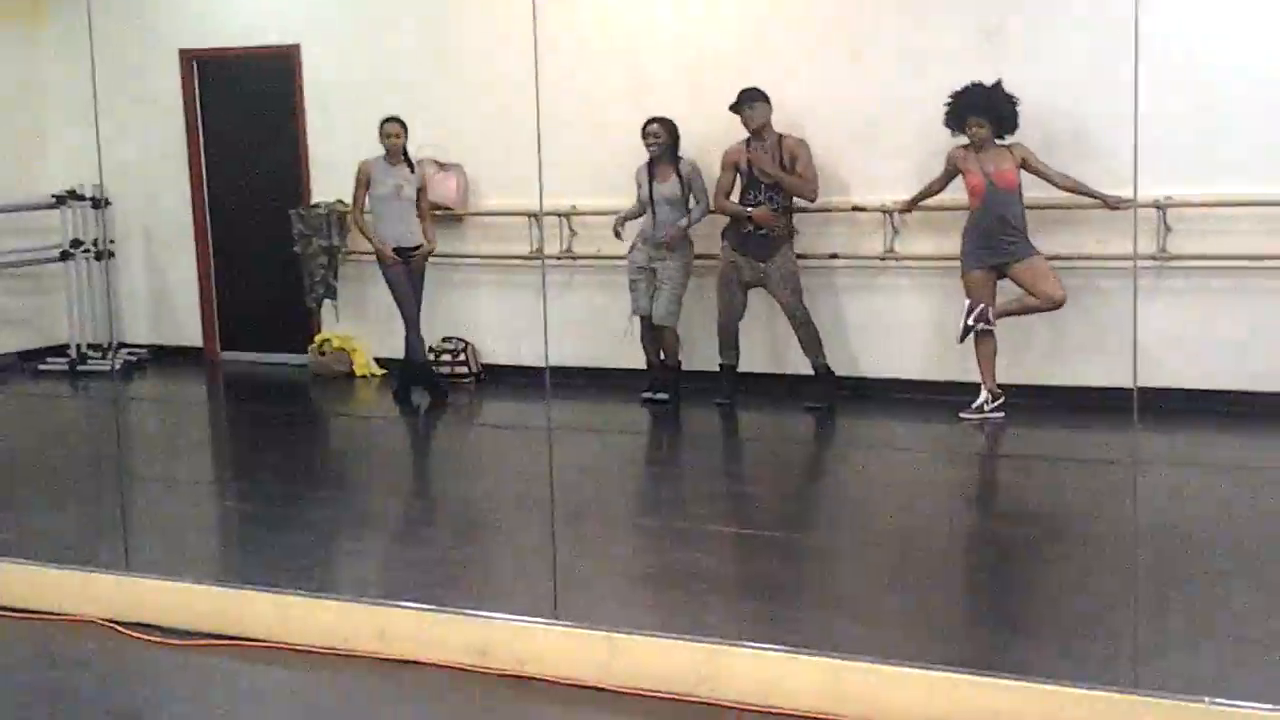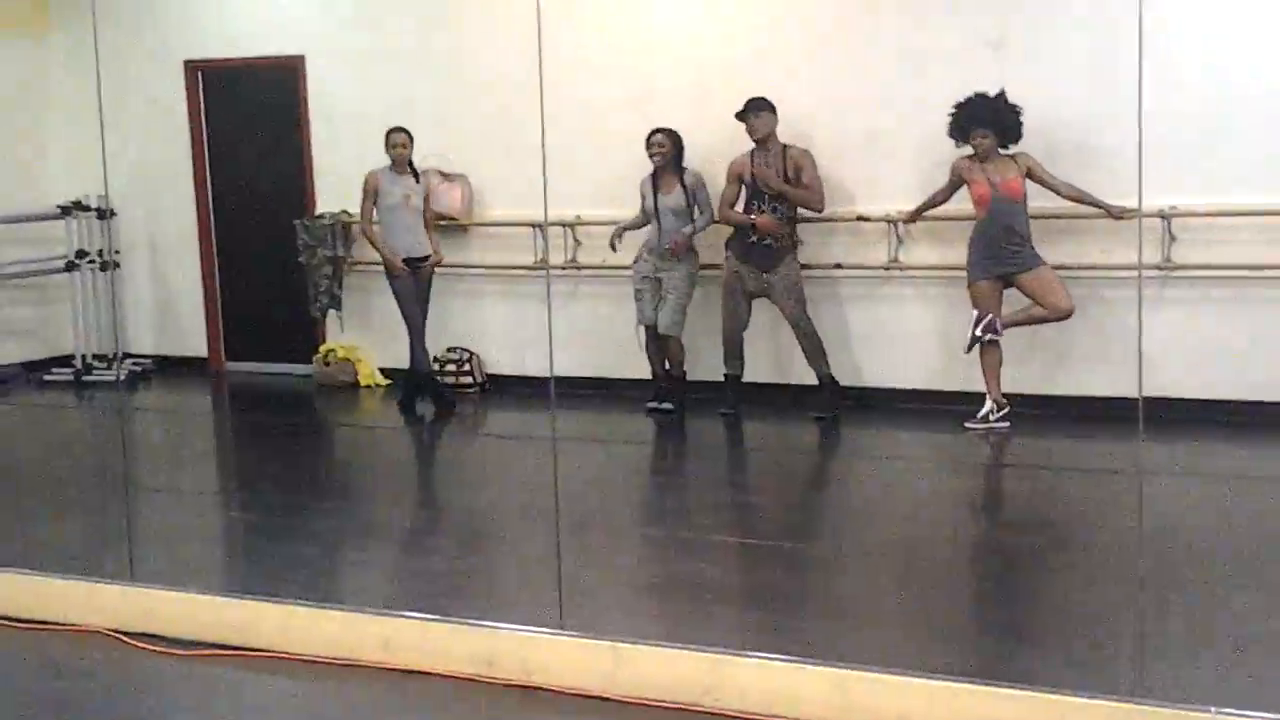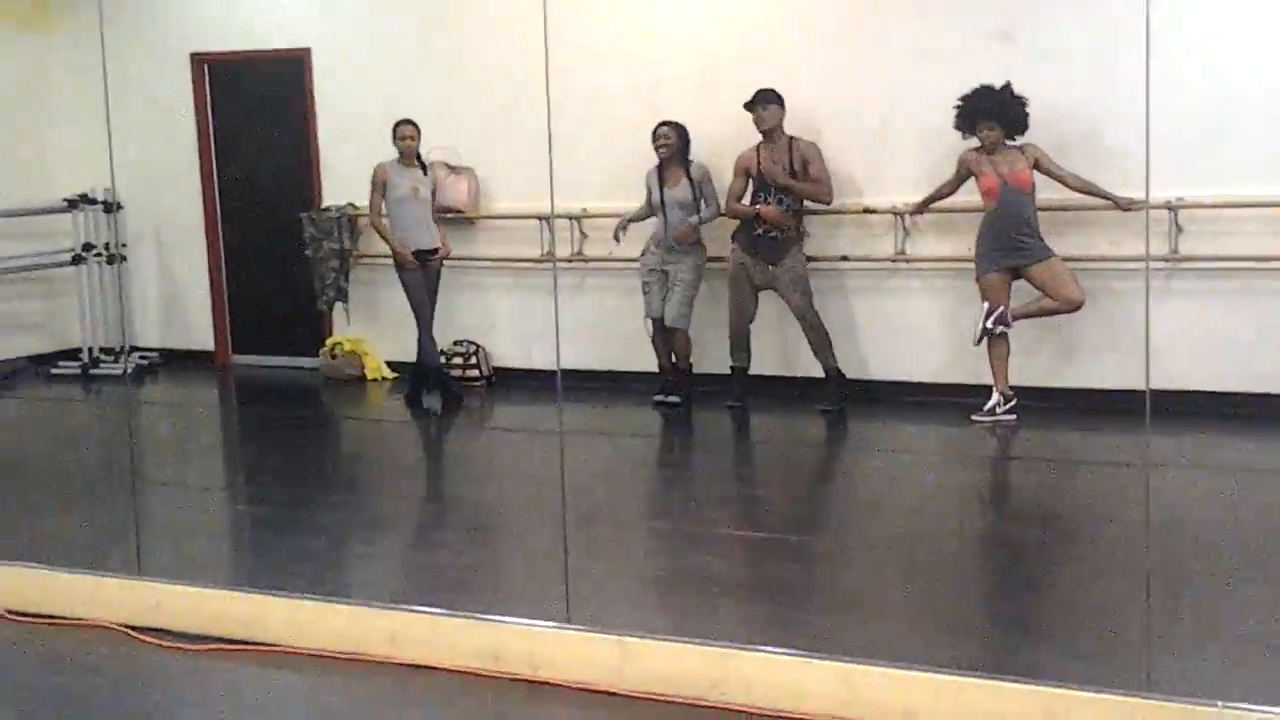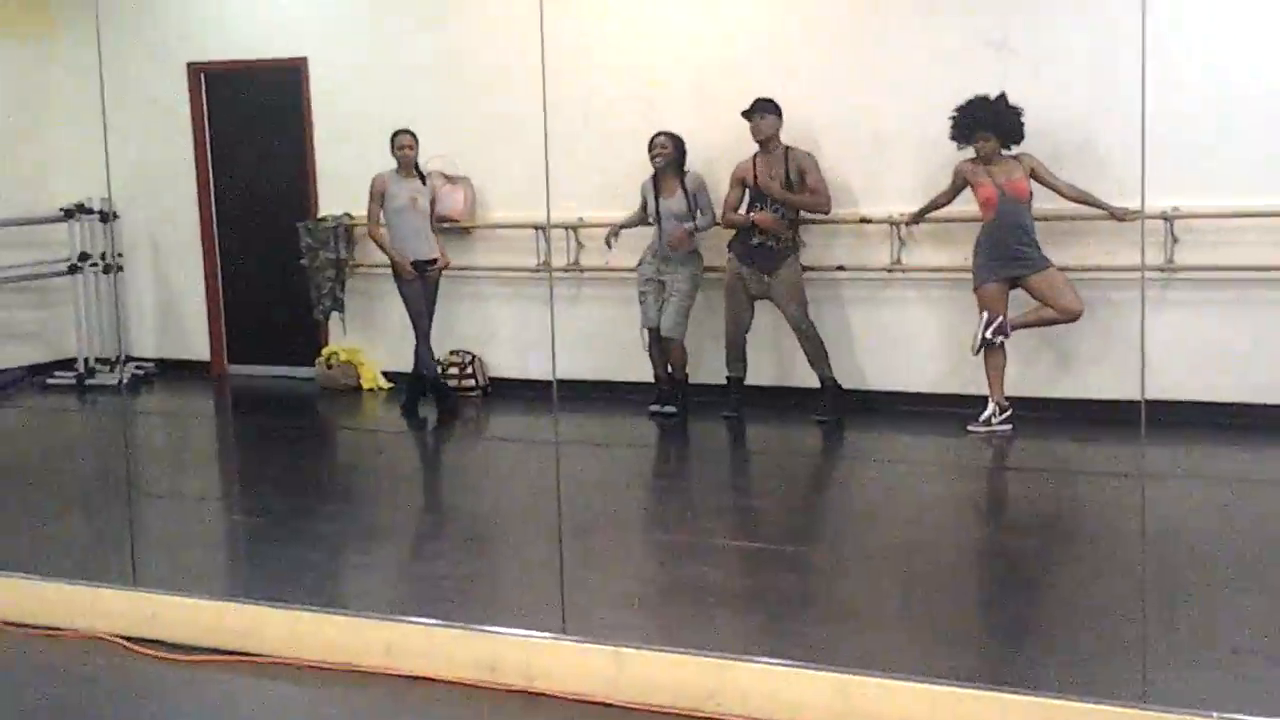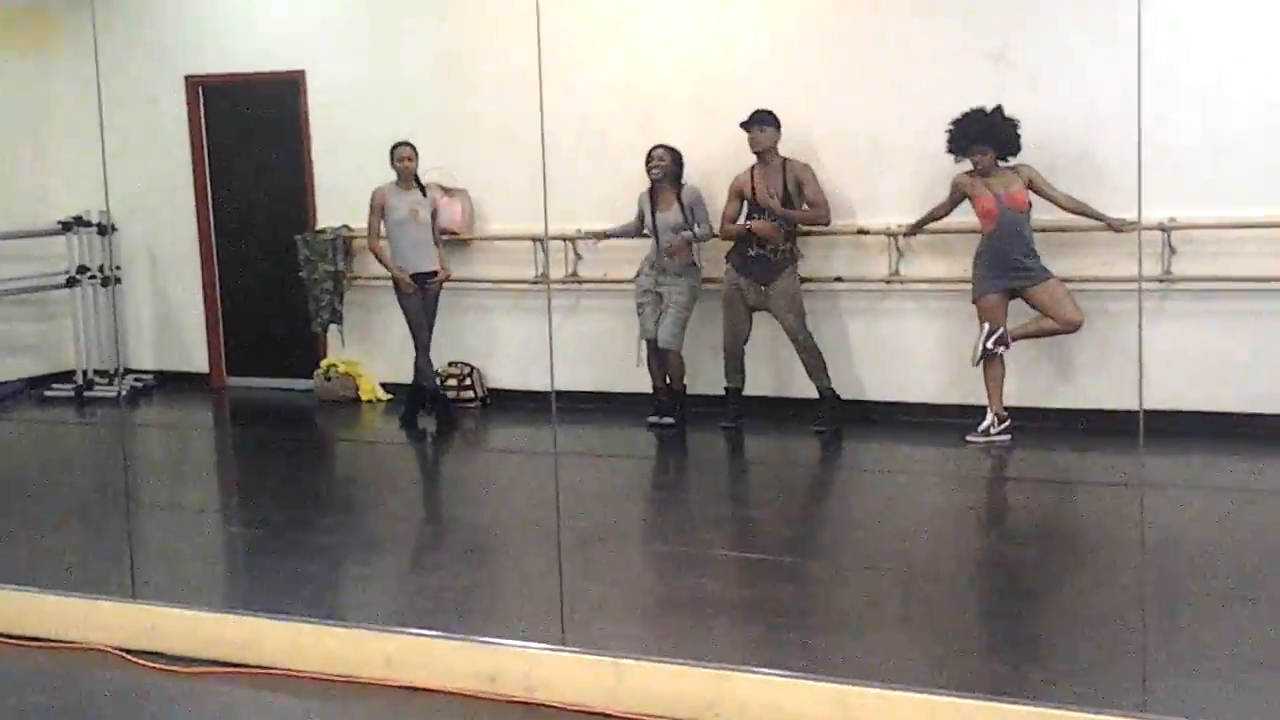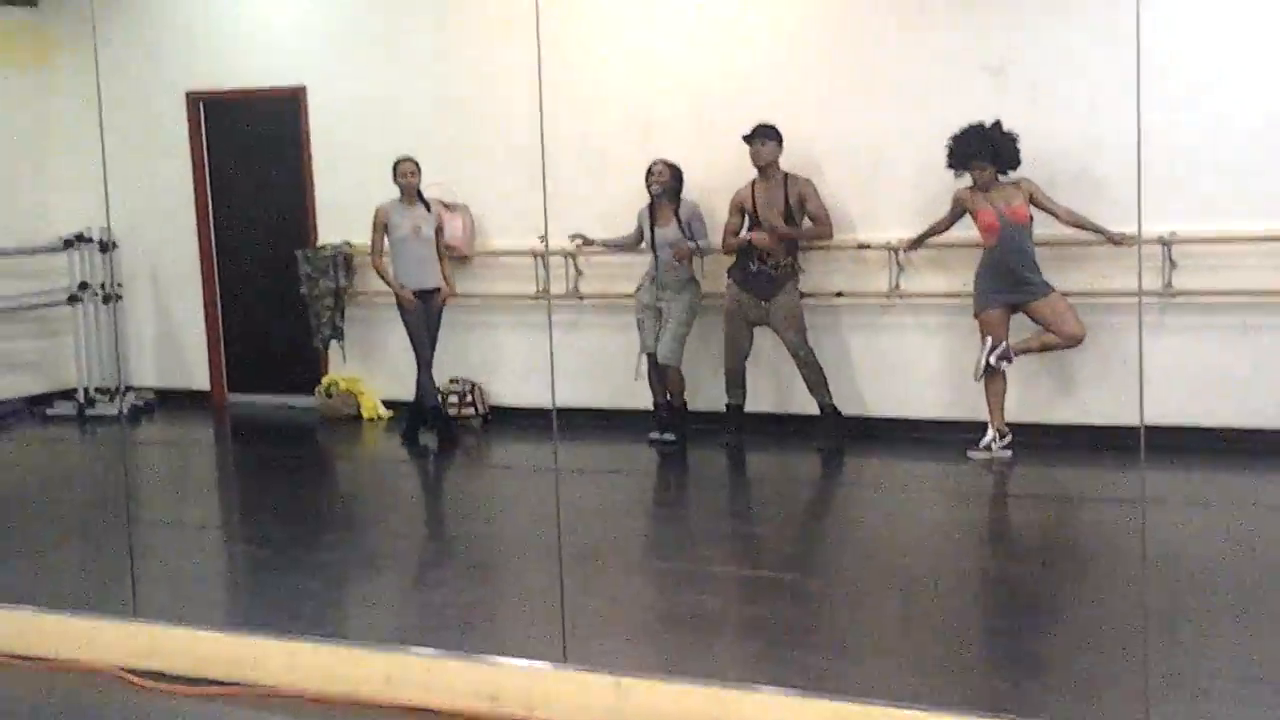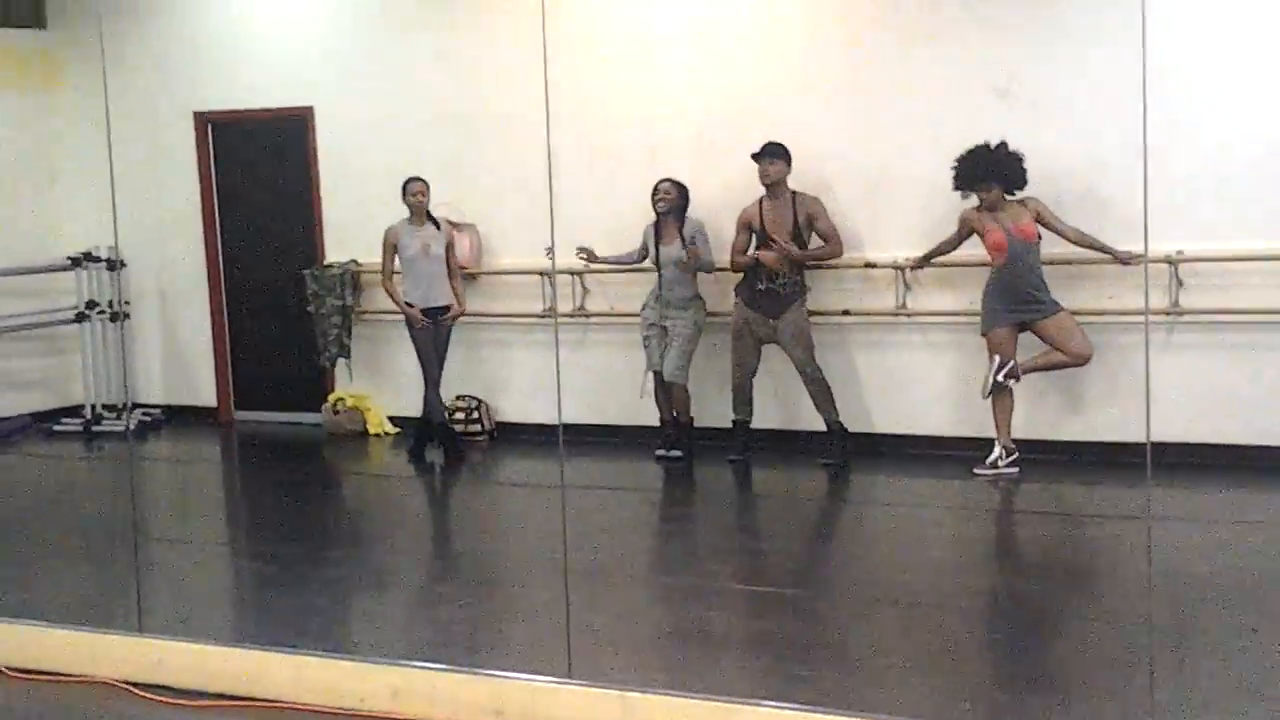
dt=0.1s
person 1, frame 1
left shoulder: (1016, 152)
right shoulder: (958, 157)
left elbow: (1057, 178)
right elbow: (938, 185)
left wrist: (1101, 197)
right wrist: (912, 202)
left hip: (1014, 243)
right hip: (978, 246)
left knee: (1054, 296)
right knee: (983, 326)
left ankle: (989, 313)
right ankle: (991, 395)
person 1, frame 2
left shoulder: (1021, 162)
right shoulder: (963, 167)
left elbow: (1062, 188)
right elbow: (943, 195)
left wrist: (1106, 207)
right wrist: (916, 213)
left hip: (1020, 253)
right hip: (984, 256)
left knee: (1062, 307)
right knee: (989, 335)
left ankle: (997, 323)
right ankle: (996, 405)
person 1, frame 3
left shoulder: (1028, 153)
right shoulder: (971, 159)
left elbow: (1069, 179)
right elbow: (949, 187)
left wrist: (1113, 198)
right wrist: (923, 204)
left hip: (1030, 244)
right hip: (993, 248)
left knee: (1074, 299)
right knee: (996, 326)
left ankle: (1007, 315)
right ankle: (1003, 398)
person 1, frame 4
left shoulder: (1024, 163)
right shoulder: (967, 169)
left elbow: (1065, 189)
right elbow: (946, 197)
left wrist: (1109, 208)
right wrist: (918, 214)
left hip: (1027, 254)
right hip: (991, 258)
left knee: (1072, 308)
right knee: (994, 336)
left ankle: (1006, 325)
right ankle: (998, 408)
person 1, frame 5
left shoulder: (1022, 174)
right shoulder: (965, 182)
left elbow: (1062, 200)
right elbow: (944, 209)
left wrist: (1106, 219)
right wrist: (917, 226)
left hip: (1028, 265)
right hip: (991, 270)
left knee: (1072, 319)
right knee: (992, 347)
left ankle: (1006, 336)
right ankle: (997, 418)
person 1, frame 6
left shoulder: (1023, 188)
right shoulder: (966, 197)
left elbow: (1063, 214)
right elbow: (945, 223)
left wrist: (1106, 233)
right wrist: (918, 241)
left hip: (1029, 280)
right hip: (993, 284)
left knee: (1074, 333)
right knee: (993, 362)
left ankle: (1009, 351)
right ankle: (998, 434)
person 1, frame 7
left shoulder: (1030, 206)
right shoulder: (973, 217)
left elbow: (1069, 232)
right elbow: (952, 243)
left wrist: (1113, 252)
right wrist: (924, 259)
left hip: (1037, 299)
right hip: (1000, 302)
left knee: (1082, 352)
right knee: (1001, 378)
left ankle: (1015, 369)
right ankle: (1005, 451)
person 2, frame 1
left shoulder: (794, 147)
right shoulder: (734, 154)
left elbow: (810, 192)
right elbow: (719, 201)
left wrist: (771, 169)
right wrist: (751, 212)
left hip: (777, 244)
right hip: (737, 245)
left knee: (796, 311)
right knee: (728, 315)
left ankle: (823, 377)
right ankle: (728, 378)
person 2, frame 2
left shoulder: (798, 157)
right shoulder: (740, 165)
left elbow: (817, 202)
right elbow: (724, 212)
left wrist: (776, 183)
right wrist: (755, 220)
left hip: (781, 255)
right hip: (741, 255)
left knee: (800, 322)
right knee: (733, 325)
left ankle: (828, 387)
right ankle: (733, 387)
person 2, frame 3
left shoulder: (805, 150)
right shoulder: (746, 159)
left elbow: (826, 194)
right elbow: (731, 206)
left wrist: (783, 180)
right wrist: (759, 210)
left hip: (787, 248)
right hip: (747, 247)
left knee: (806, 313)
right knee: (740, 318)
left ankle: (835, 379)
right ankle: (739, 380)
person 2, frame 4
left shoulder: (801, 160)
right shoulder: (743, 169)
left elbow: (824, 204)
right elbow: (727, 217)
left wrist: (780, 194)
right wrist: (755, 218)
left hip: (783, 258)
right hip: (743, 257)
left knee: (802, 324)
right knee: (735, 328)
left ankle: (830, 389)
right ankle: (735, 390)
person 2, frame 5
left shoulder: (799, 172)
right shoulder: (741, 181)
left elbow: (823, 215)
right elbow: (725, 230)
left wrist: (781, 211)
right wrist: (751, 226)
left hip: (780, 270)
right hip: (741, 269)
left knee: (799, 335)
right knee: (734, 338)
left ankle: (828, 400)
right ankle: (733, 401)
person 2, frame 6
left shoulder: (800, 187)
right shoulder: (742, 196)
left elbow: (826, 230)
right elbow: (727, 244)
left wrist: (786, 231)
right wrist: (752, 238)
left hip: (781, 284)
right hip: (742, 284)
left knee: (800, 350)
right knee: (735, 354)
left ankle: (829, 414)
right ankle: (735, 416)
person 2, frame 7
left shoulder: (808, 205)
right shoulder: (749, 214)
left elbow: (835, 247)
right elbow: (735, 261)
left wrist: (800, 254)
right wrist: (759, 256)
left hip: (790, 302)
right hip: (750, 301)
left knee: (808, 368)
right knee: (742, 371)
left ankle: (836, 433)
right ankle: (741, 434)
person 3, frame 1
left shoulder: (416, 173)
right shoulder: (368, 168)
right elbow: (357, 213)
left wrist: (430, 242)
right wrist: (377, 245)
left hip: (415, 250)
right hip: (389, 252)
left knee: (413, 317)
right knee: (410, 316)
left ankle: (405, 382)
right ankle: (429, 380)
person 3, frame 2
left shoulder: (421, 183)
right shoulder: (375, 179)
right elbow: (366, 224)
left wrist: (437, 253)
right wrist: (387, 256)
left hip: (423, 261)
right hip: (397, 263)
left knee: (419, 328)
right knee: (416, 328)
left ankle: (410, 393)
right ankle: (434, 390)
person 3, frame 3
left shoulder: (429, 174)
right shoulder: (384, 172)
right elbow: (375, 217)
left wrist: (444, 245)
right wrist: (398, 248)
left hip: (432, 253)
right hip: (406, 255)
left knee: (426, 321)
right knee: (425, 320)
left ankle: (417, 386)
right ankle: (443, 384)
person 3, frame 4
left shoulder: (428, 184)
right shoulder: (382, 182)
right elbow: (373, 228)
left wrist: (443, 255)
right wrist: (396, 258)
left hip: (430, 263)
right hip: (405, 265)
left knee: (424, 331)
right knee: (422, 331)
left ankle: (413, 396)
right ankle: (440, 394)
person 3, frame 5
left shoulder: (428, 195)
right shoulder: (382, 195)
right elbow: (373, 241)
left wrist: (445, 267)
right wrist: (395, 272)
left hip: (431, 275)
right hip: (406, 277)
left knee: (423, 343)
right knee: (422, 342)
left ankle: (412, 408)
right ankle: (440, 406)
person 3, frame 6
left shoulder: (432, 211)
right shoulder: (386, 212)
right elbow: (376, 258)
left wrist: (449, 284)
right wrist: (397, 289)
left hip: (434, 292)
right hip: (409, 293)
left knee: (426, 360)
right knee: (424, 360)
left ankle: (413, 424)
right ankle: (440, 422)
person 3, frame 7
left shoulder: (443, 230)
right shoulder: (394, 233)
left elbow: (454, 272)
right elbow: (387, 279)
left wrist: (459, 304)
right wrist: (405, 309)
left hip: (443, 310)
right hip: (417, 311)
left knee: (434, 377)
right knee: (431, 377)
left ankle: (420, 441)
right ankle: (448, 440)
person 4, frame 1
left shoulder: (687, 168)
right shoulder: (642, 171)
left elbow: (704, 205)
left wrist: (682, 225)
right wrist: (624, 216)
left hip: (675, 252)
right hip: (642, 249)
left knee: (664, 319)
right knee: (645, 317)
left ankle: (671, 378)
right ankle: (655, 376)
person 4, frame 2
left shoulder: (691, 178)
right shoulder: (646, 182)
left elbow: (707, 215)
left wrist: (686, 232)
right wrist: (623, 227)
left hip: (680, 263)
right hip: (648, 260)
left knee: (669, 329)
right knee: (650, 327)
left ankle: (676, 389)
right ankle: (660, 386)
person 4, frame 3
left shoulder: (698, 171)
right shoulder: (652, 175)
left elbow: (714, 208)
left wrist: (694, 221)
right wrist: (627, 219)
left hip: (687, 255)
right hip: (656, 253)
left knee: (675, 322)
right knee: (657, 320)
left ankle: (683, 382)
right ankle: (666, 380)
person 4, frame 4
left shoulder: (693, 181)
right shoulder: (648, 185)
left elbow: (710, 217)
left wrist: (688, 228)
right wrist: (619, 225)
left hip: (684, 265)
right hip: (652, 263)
left knee: (671, 332)
right knee: (653, 330)
left ankle: (679, 392)
right ankle: (662, 390)
person 4, frame 5
left shoulder: (690, 194)
right shoulder: (646, 197)
left elbow: (707, 229)
left wrist: (687, 237)
right wrist: (607, 232)
left hip: (682, 277)
right hip: (651, 274)
left knee: (668, 342)
right knee: (651, 341)
left ankle: (677, 402)
right ankle: (661, 401)
person 4, frame 6
left shoulder: (688, 209)
right shoulder: (645, 213)
left elbow: (706, 245)
right elbow: (633, 241)
left wrist: (690, 248)
right wrist: (595, 242)
left hip: (681, 292)
right hip: (651, 289)
left knee: (667, 358)
right knee: (652, 357)
left ankle: (678, 420)
right ankle: (662, 417)
person 4, frame 7
left shoulder: (693, 226)
right shoulder: (651, 230)
left elbow: (709, 265)
right elbow: (638, 255)
left wrist: (695, 256)
right wrist: (600, 258)
left hip: (686, 310)
right hip: (656, 308)
left knee: (673, 376)
right knee: (658, 374)
left ankle: (684, 436)
right ankle: (668, 434)
